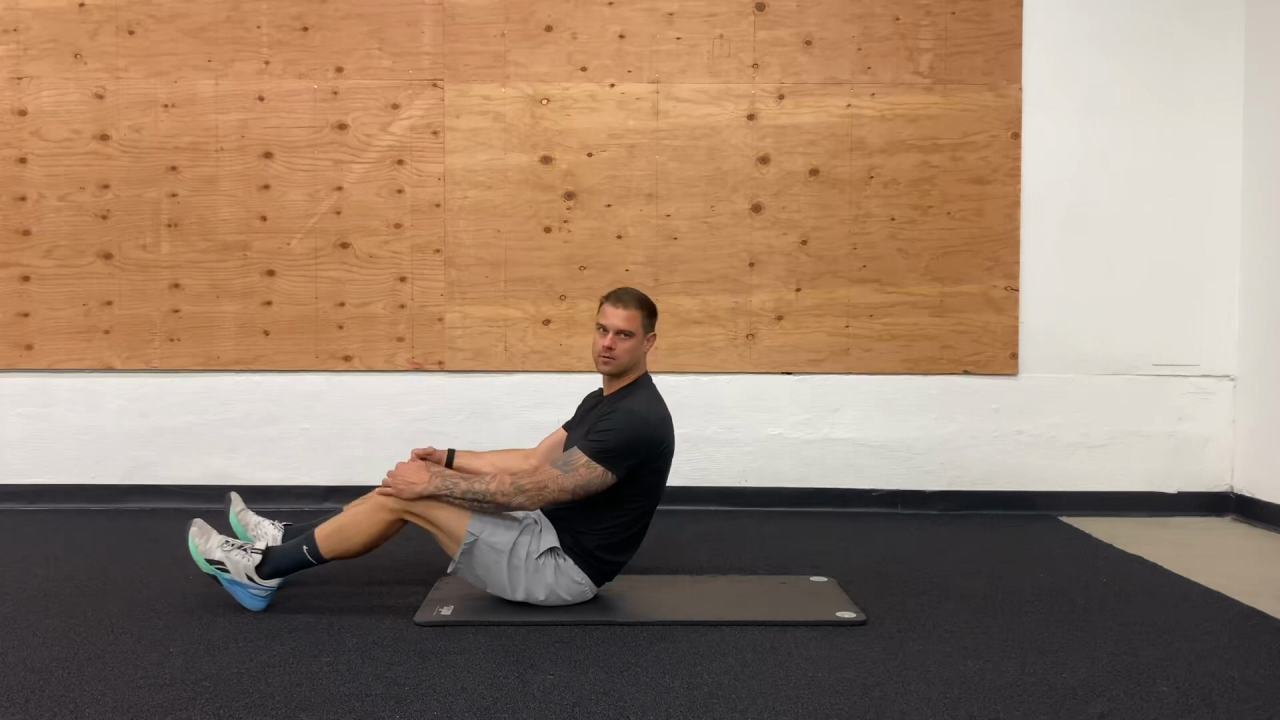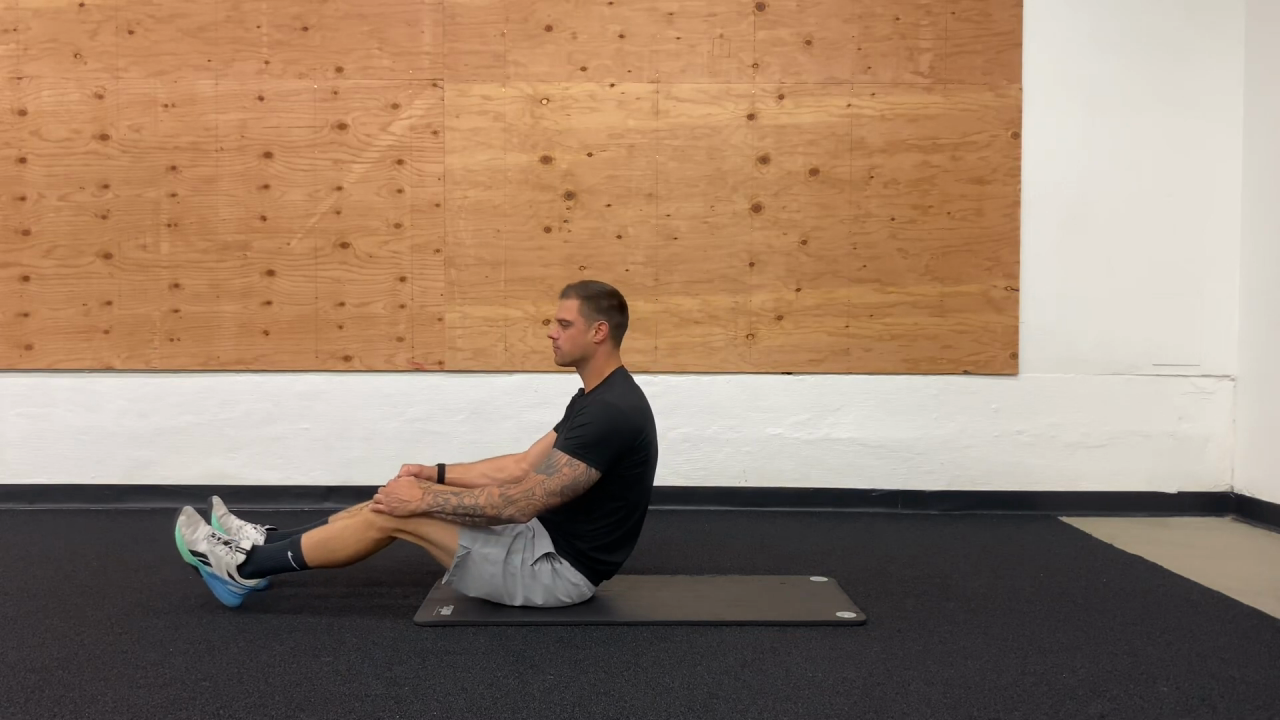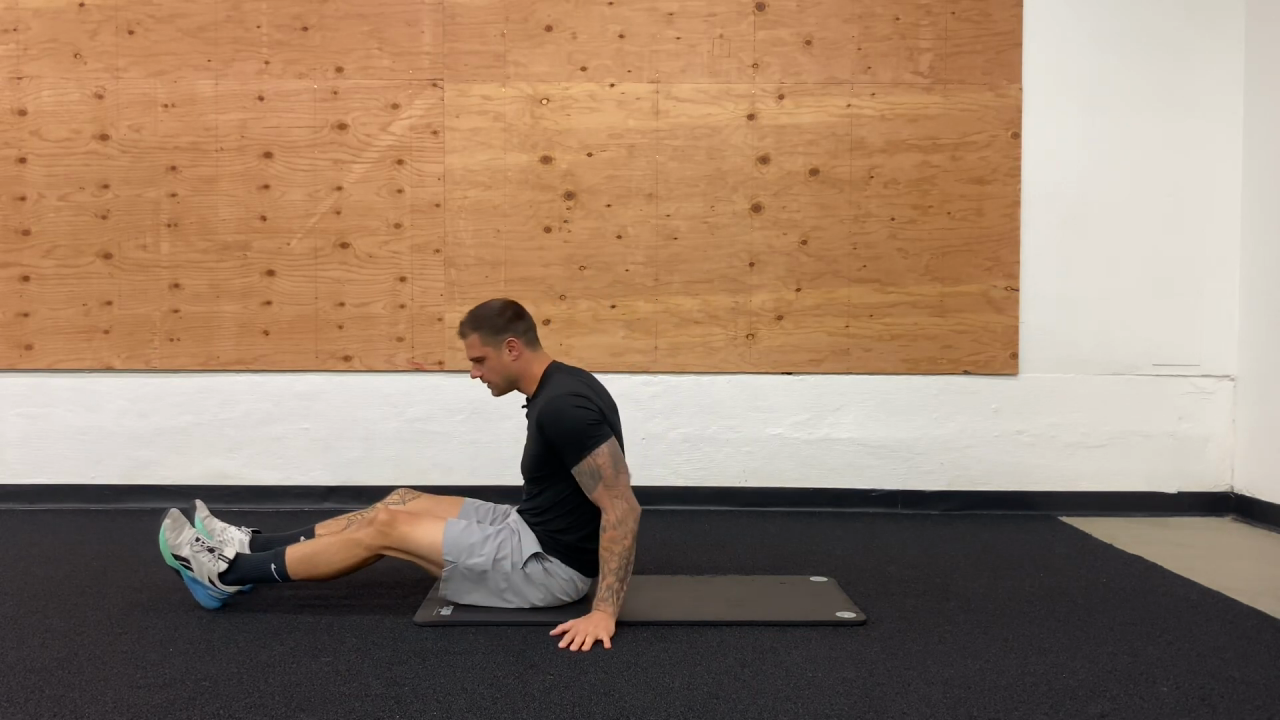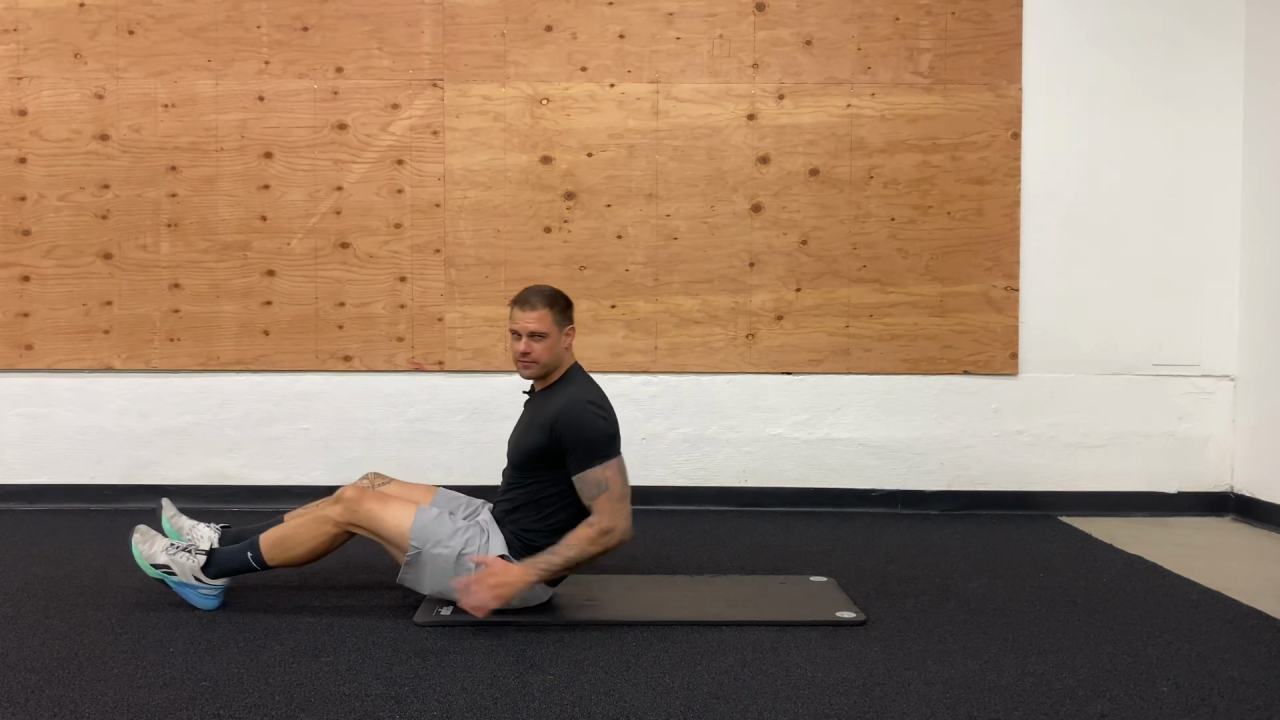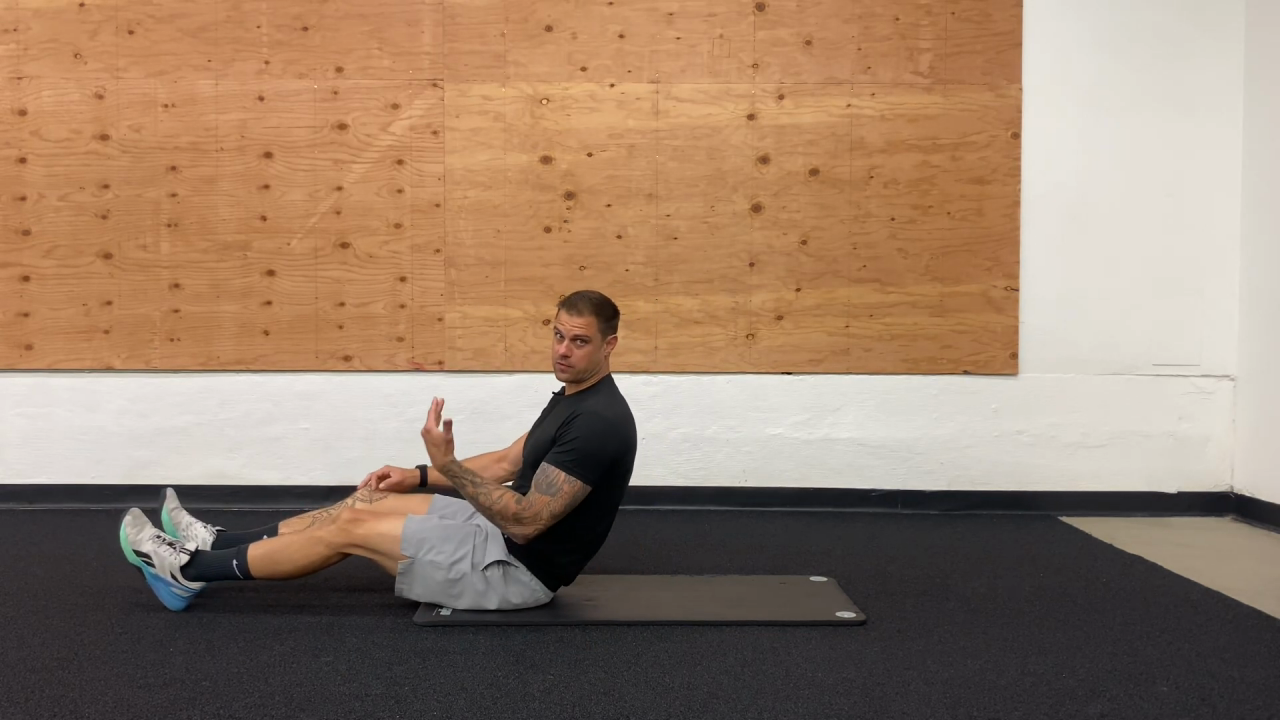
dt=1s
person 1, frame 1
left shoulder: (635, 420)
right shoulder: (604, 401)
left elbow: (531, 492)
right elbow: (535, 462)
left wrist: (432, 484)
right wrist: (448, 459)
left hip: (561, 567)
right hip: (555, 537)
left knee: (405, 497)
right knee: (410, 483)
left ankle: (261, 568)
right ankle: (282, 541)
person 1, frame 2
left shoulder: (611, 413)
right shoulder: (597, 398)
left elbow: (522, 503)
right elbow: (526, 468)
left wrist: (425, 500)
right wrist: (435, 474)
left hip: (557, 569)
right hip: (553, 539)
left knee: (394, 514)
right knee: (403, 492)
left ankle: (244, 566)
right ankle: (266, 544)
person 1, frame 3
left shoulder: (561, 406)
right shoulder: (564, 385)
left elbow: (622, 508)
left wrist: (604, 612)
left hip: (550, 565)
right hip: (535, 531)
left knee: (387, 529)
right knee: (401, 502)
left ankle: (230, 573)
right ankle: (252, 548)
person 1, frame 4
left shoulder: (577, 410)
right shoulder: (551, 391)
left elbow: (613, 523)
left wrist: (523, 574)
left hip: (513, 561)
right hip: (500, 527)
left knee: (352, 506)
right knee: (371, 486)
left ankle: (209, 568)
right ankle: (220, 545)
person 1, frame 5
left shoulder: (597, 422)
right shoulder: (573, 398)
left elbow: (524, 522)
right elbow: (509, 462)
left wrist: (448, 464)
right wrist: (418, 477)
left hip: (515, 569)
right hip: (504, 536)
left knee: (351, 528)
right knee: (367, 501)
left ankle: (189, 569)
right ankle: (213, 544)
